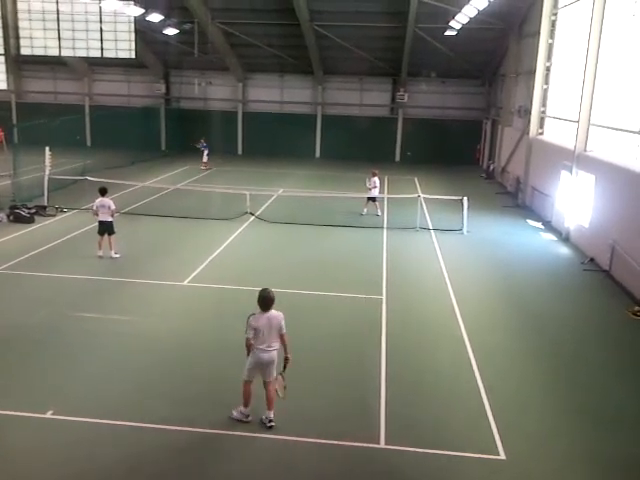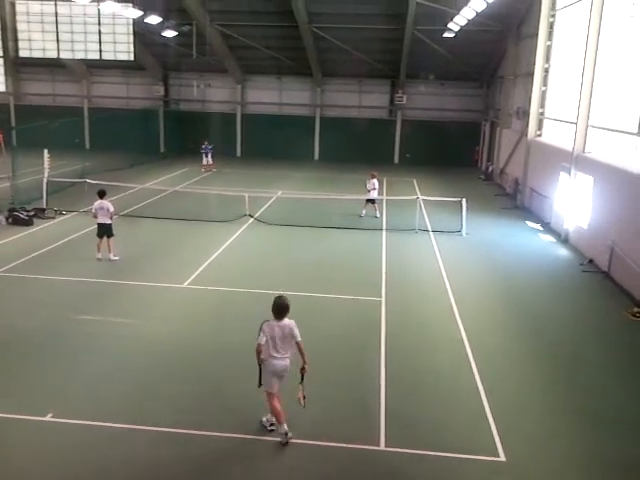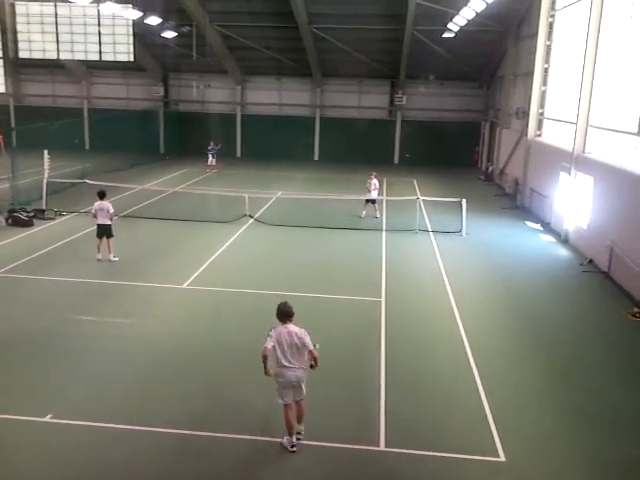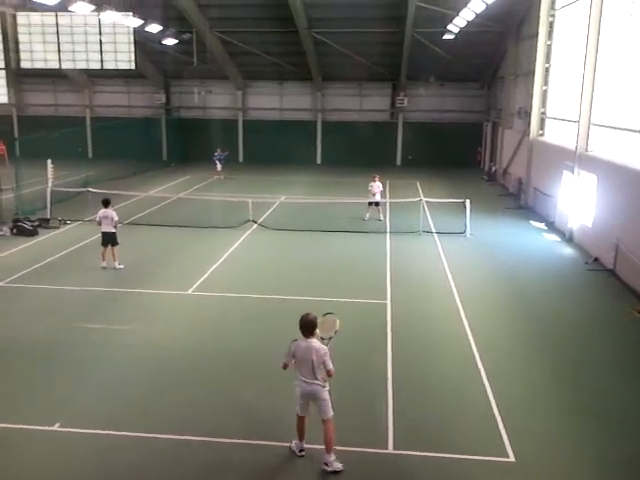
dt=0.4s
person 1, frame 1
left shoulder: (253, 319)
right shoulder: (279, 316)
left elbow: (248, 342)
right elbow: (283, 337)
left wrist: (249, 354)
right wrist: (287, 353)
left hip: (257, 355)
right hip: (272, 355)
left knee: (247, 382)
right knee: (269, 384)
left ankle: (244, 412)
right ankle: (269, 417)
person 1, frame 2
left shoulder: (267, 326)
right shoulder: (291, 324)
left elbow: (259, 348)
right elbow: (299, 346)
left wrist: (259, 359)
right wrist: (304, 362)
left hip: (270, 364)
right hip: (285, 363)
left knee: (272, 397)
right knee: (275, 393)
left ankle: (284, 429)
right ankle: (271, 420)
person 1, frame 3
left shoulder: (274, 333)
right shoulder: (301, 333)
left elbow: (265, 353)
right elbow: (314, 355)
left wrist: (265, 368)
right wrist: (315, 363)
left hip: (283, 375)
right hip: (300, 373)
left knee: (288, 407)
right knee: (300, 401)
left ankle: (291, 441)
right ankle: (299, 430)
person 1, frame 4
left shoulder: (295, 345)
right shoulder: (322, 349)
left elbow: (285, 366)
right elbow: (330, 373)
left wrist: (295, 363)
right wrist: (326, 370)
left hip: (302, 386)
right hip: (319, 388)
left knee: (300, 417)
right knee: (328, 422)
left ankle: (299, 446)
right ankle: (329, 461)
